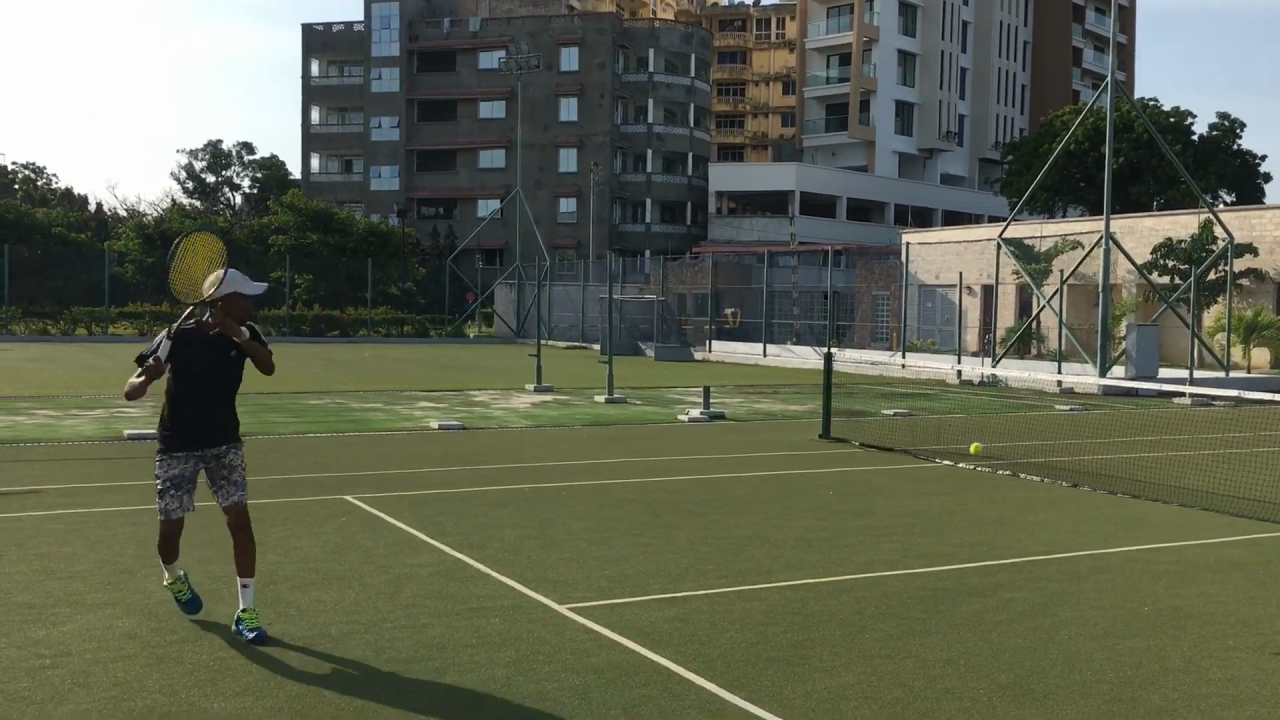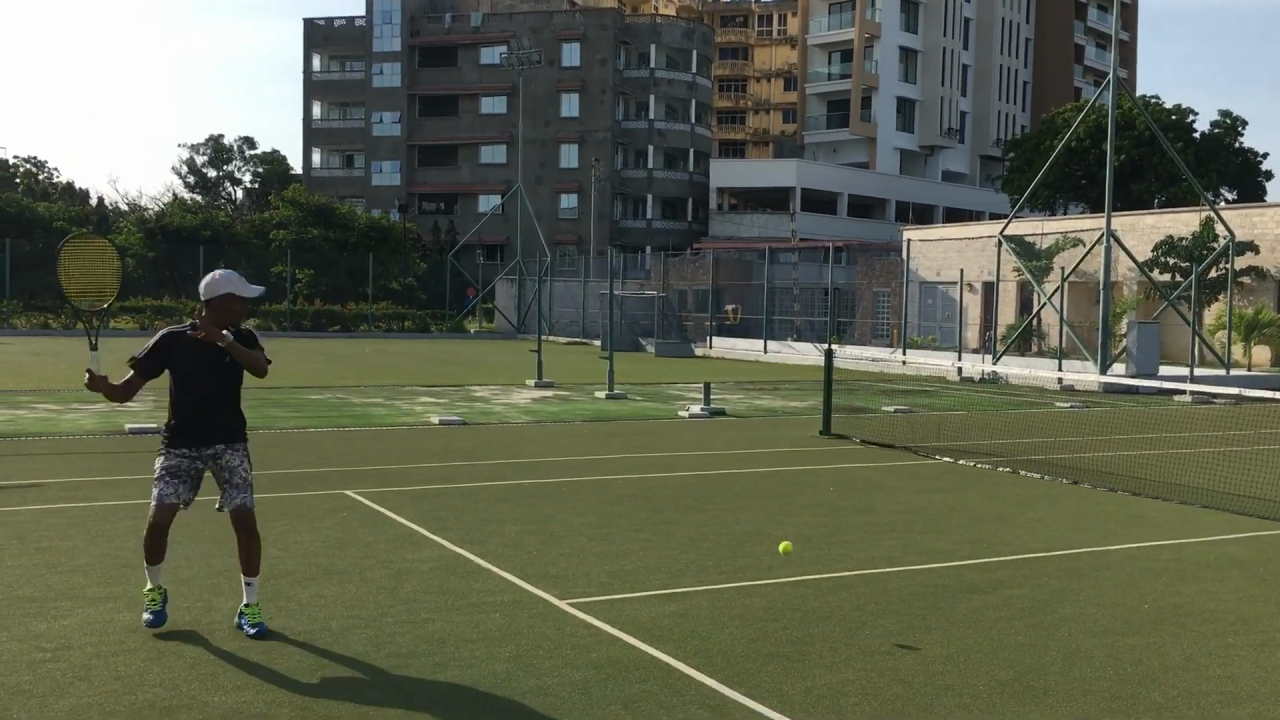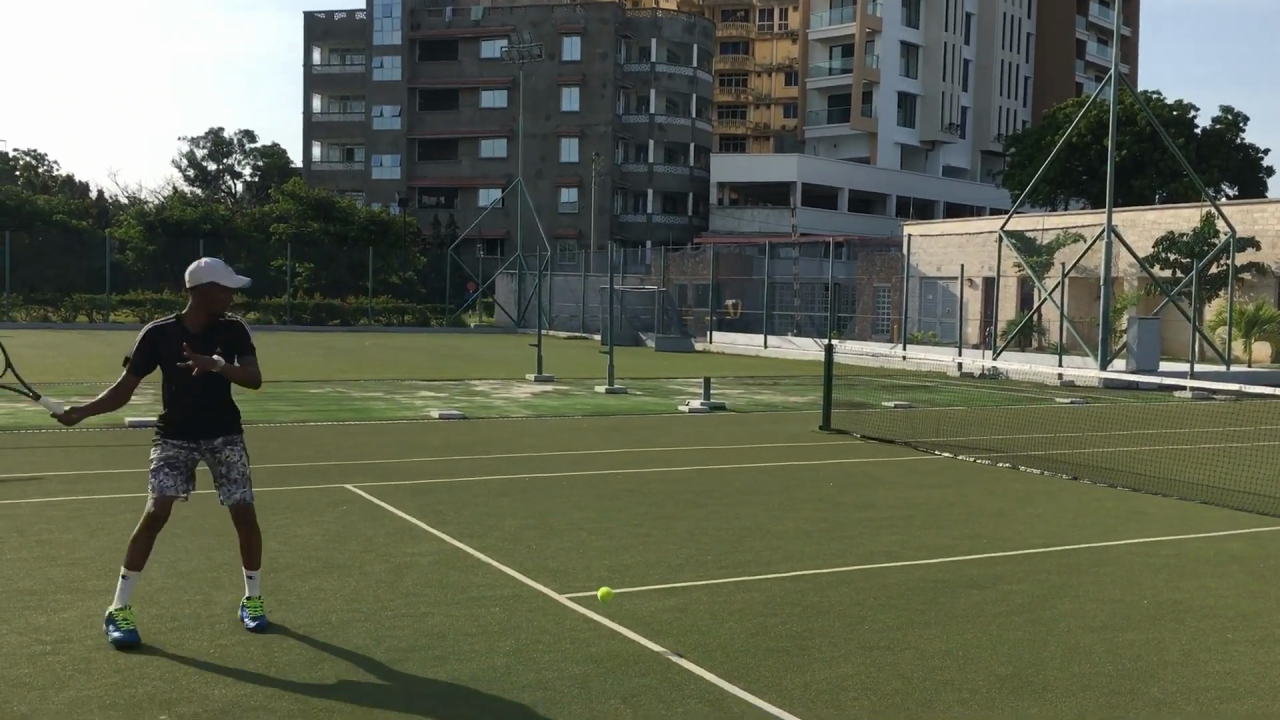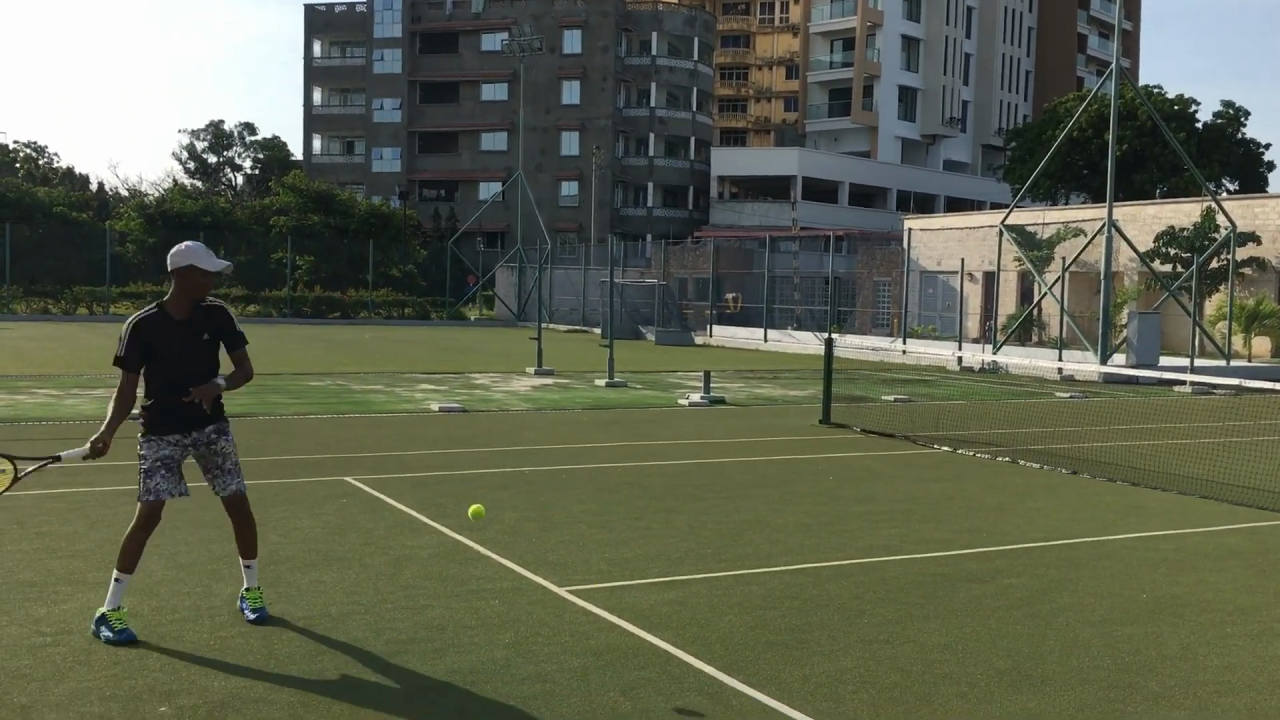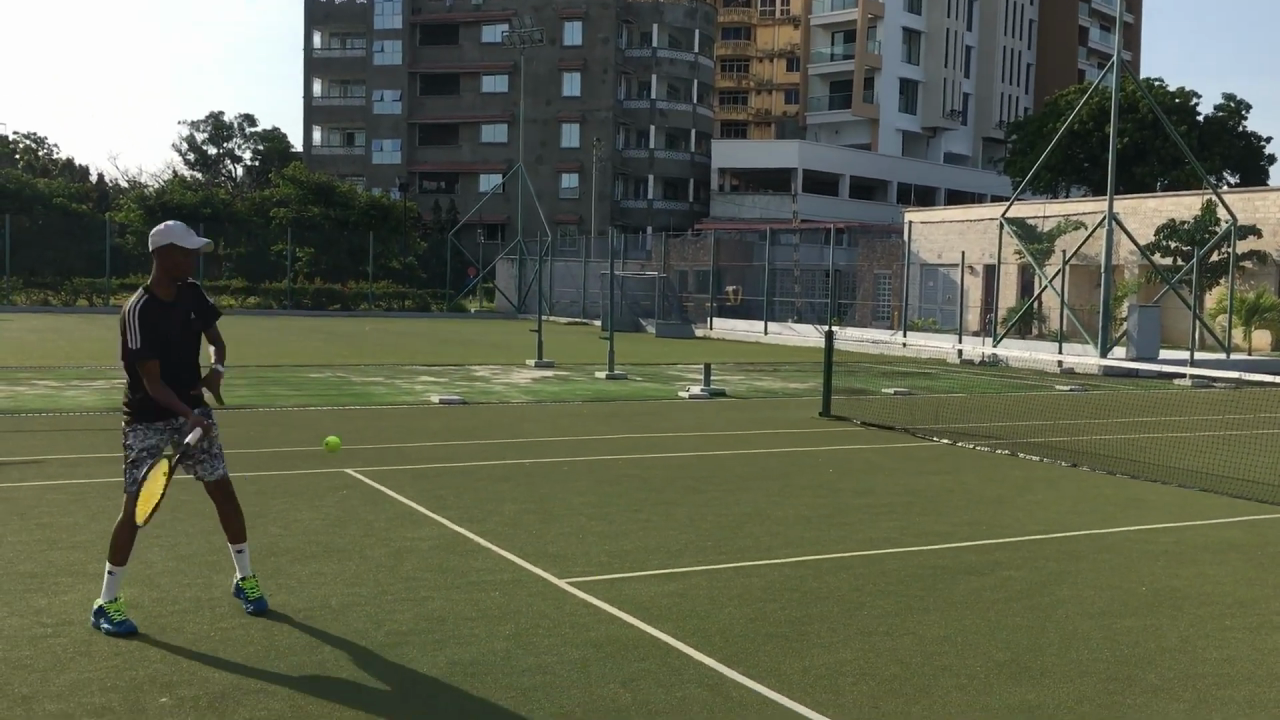
dt=0.1s
person 1, frame 1
left shoulder: (245, 332)
right shoulder: (177, 338)
left elbow: (269, 367)
right elbow: (131, 391)
left wrist: (239, 335)
right wrist: (147, 377)
left hip: (224, 442)
right hip: (177, 445)
left knee: (239, 519)
right knee: (170, 529)
left ankle: (246, 612)
right ankle: (175, 578)
person 1, frame 2
left shoulder: (244, 337)
right shoulder: (170, 341)
left elbow: (262, 366)
right elbow: (126, 390)
left wrist: (226, 341)
right wrist: (103, 386)
left hip: (229, 442)
right hip: (180, 443)
left knee: (244, 521)
right knee: (159, 519)
left ankle: (250, 607)
right ankle: (154, 590)
person 1, frame 3
left shoulder: (233, 329)
right shoulder: (158, 333)
left elbow: (254, 379)
right elbow: (123, 390)
left wrist: (217, 366)
right wrist: (83, 411)
left hip: (225, 435)
right hip: (174, 436)
left knee: (245, 515)
right knee: (156, 514)
left ankle: (252, 599)
right ankle: (119, 611)
person 1, frame 4
left shoulder: (216, 314)
right shoulder: (144, 325)
left elbow: (246, 369)
right elbow: (126, 390)
left wrist: (220, 385)
right wrist: (108, 430)
left hip: (210, 424)
right hip: (161, 431)
left knee: (238, 506)
right knee: (149, 516)
left ankle: (251, 590)
right ankle: (109, 612)
person 1, frame 5
left shoulder: (192, 294)
right shoulder: (139, 310)
left elbow: (218, 341)
right elbow: (151, 382)
left wrist: (217, 368)
right wrist: (187, 415)
left hip: (192, 411)
right hip: (148, 418)
left knee: (223, 492)
right knee: (137, 506)
left ankle: (245, 579)
right ankle: (106, 603)
